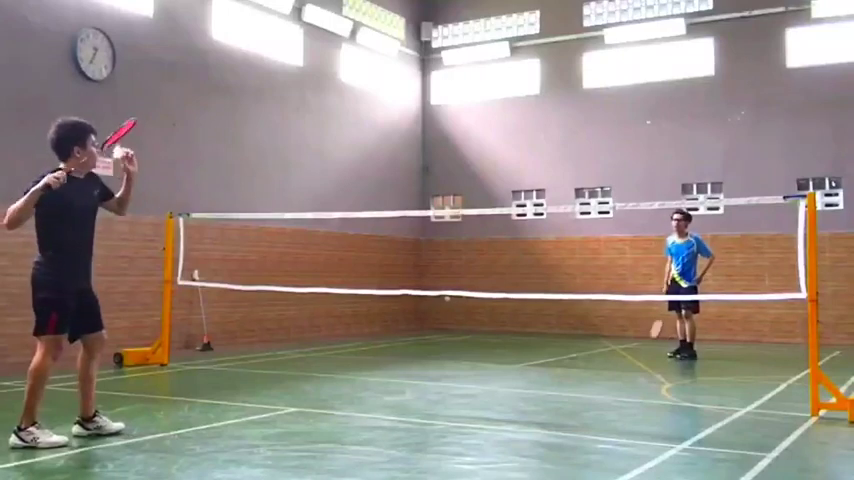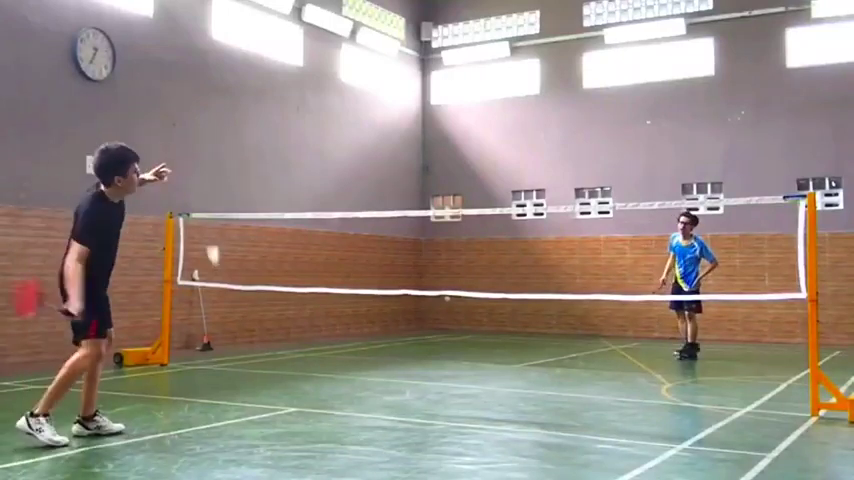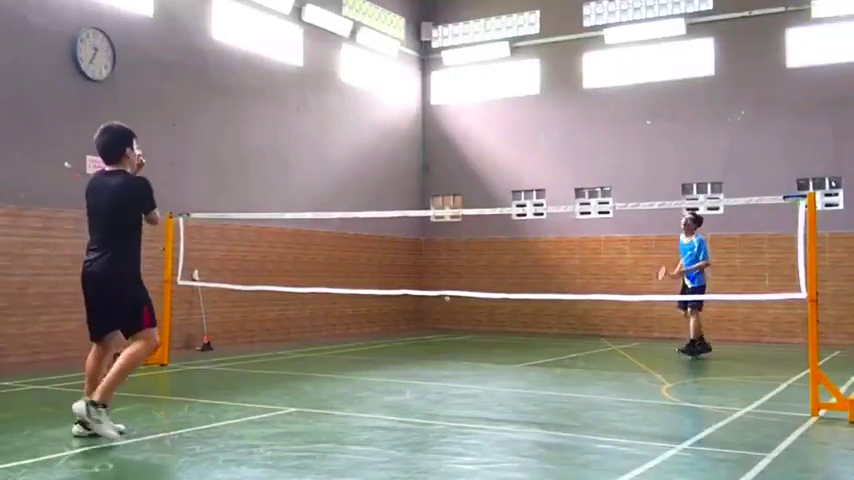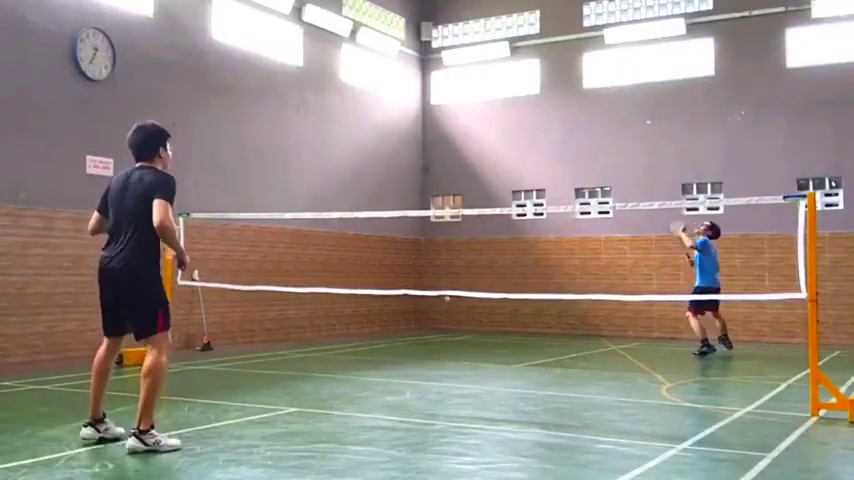
dt=0.5s
person 1, frame 1
left shoulder: (90, 182)
right shoulder: (50, 183)
left elbow: (120, 208)
right elbow: (10, 221)
left wrist: (130, 176)
right wrist: (38, 189)
left hip: (80, 280)
right hip: (53, 279)
left knee: (95, 342)
right knee: (50, 347)
left ankle: (88, 417)
right ankle: (25, 428)
person 1, frame 2
left shoulder: (109, 194)
right shoulder: (94, 213)
left elbow: (127, 188)
right elbow: (74, 259)
left wrist: (148, 179)
right wrist: (75, 300)
left hip: (93, 285)
right hip: (84, 288)
left knee: (100, 346)
right knee: (90, 348)
left ankle: (88, 418)
right ankle: (37, 417)
person 1, frame 3
left shoulder: (94, 184)
right shoulder: (138, 186)
right elbow: (153, 220)
left hip: (93, 272)
right hip: (120, 275)
left knee: (104, 343)
right knee: (146, 340)
left ankle: (90, 417)
right ankle: (96, 401)
person 1, frame 4
left shoulder: (118, 181)
right shoulder: (162, 180)
left elbow: (93, 227)
right elbow: (161, 222)
right wrist: (181, 253)
left hip: (110, 268)
right hip: (139, 270)
left knee: (111, 341)
right knee: (159, 345)
left ankle: (95, 422)
right ankle: (143, 430)
person 2, frame 1
left shoulder: (695, 240)
right shoulder: (669, 240)
left elbow: (711, 257)
left wrist: (701, 275)
right wrist: (666, 283)
left hip: (689, 283)
right hip: (674, 282)
left knee: (687, 314)
right knee: (679, 315)
left ankle: (690, 349)
right ankle: (682, 346)
person 2, frame 2
left shoulder: (699, 243)
right shoulder: (674, 238)
left elbow: (714, 263)
left wrist: (700, 277)
right wrist: (665, 275)
left hip: (691, 285)
right hip: (678, 282)
left knee: (689, 315)
right knee: (679, 314)
left ankle: (691, 349)
right ankle: (690, 344)
person 2, frame 3
left shoulder: (699, 240)
right shoulder: (682, 238)
left elbow: (706, 263)
left wrist: (686, 270)
right wrist: (676, 271)
left hip: (697, 283)
right hip: (686, 282)
left knee: (692, 311)
right knee: (686, 312)
left ankle: (692, 345)
right ankle: (702, 343)
person 2, frame 4
left shoulder: (704, 241)
right shoulder: (711, 247)
left elbow: (691, 245)
left wrist: (681, 233)
right wrist: (695, 262)
left hip: (703, 286)
right hip: (715, 286)
left knee: (691, 314)
right knee: (716, 313)
left ankle: (706, 345)
right ankle: (725, 339)
